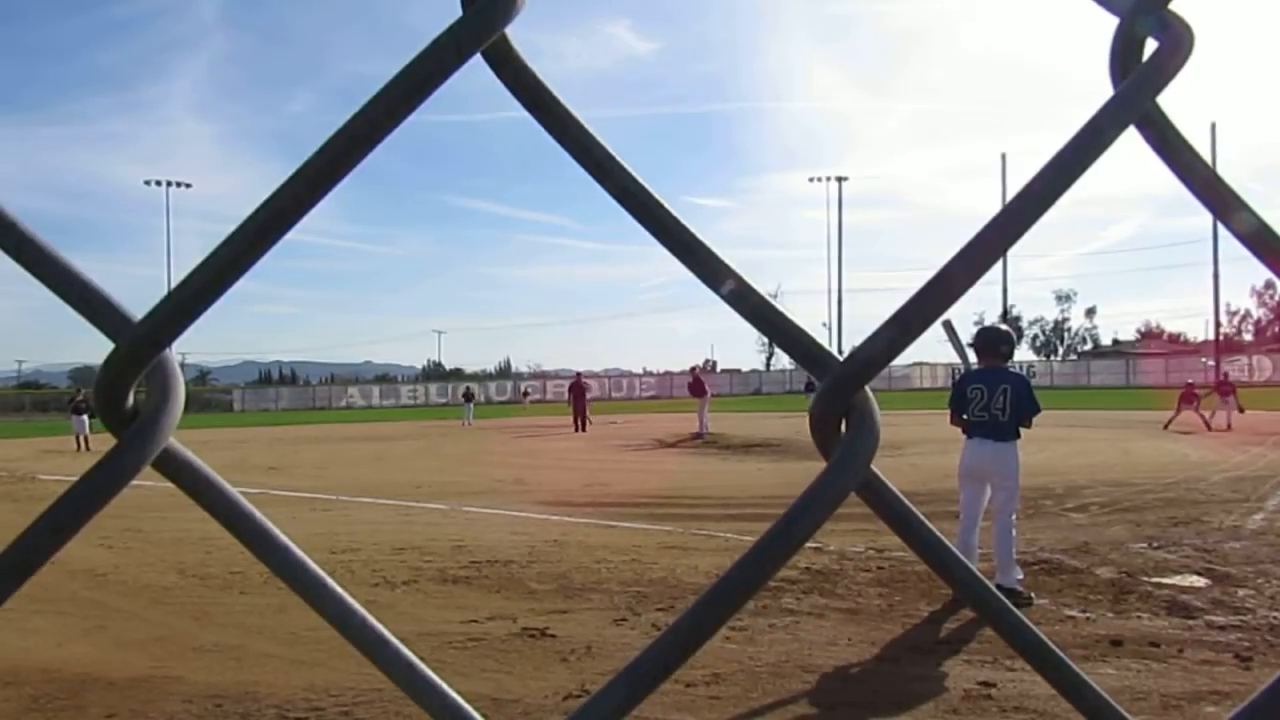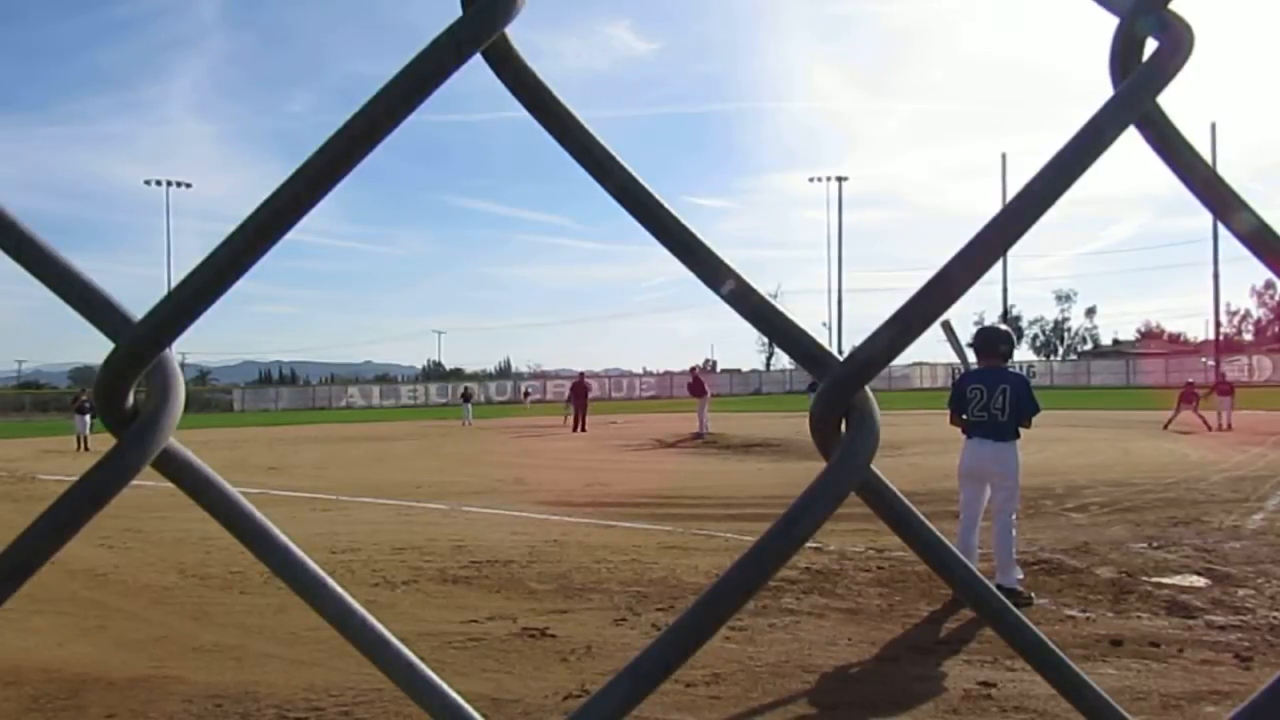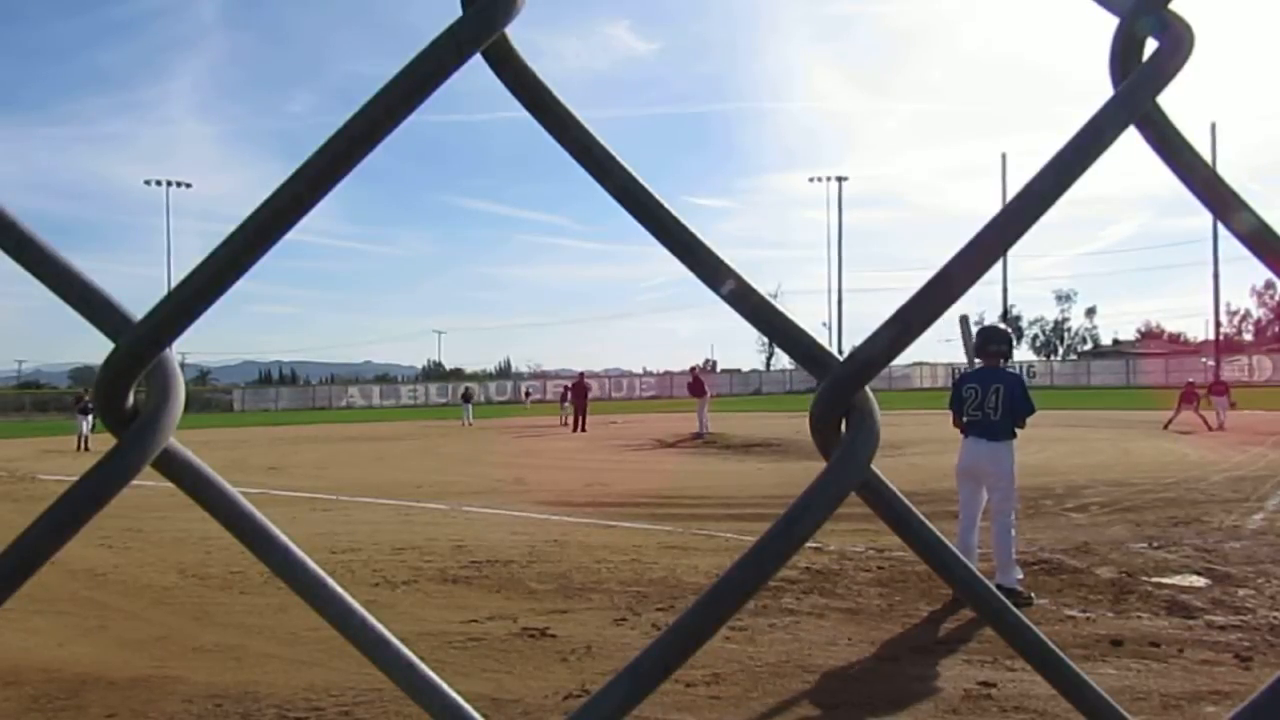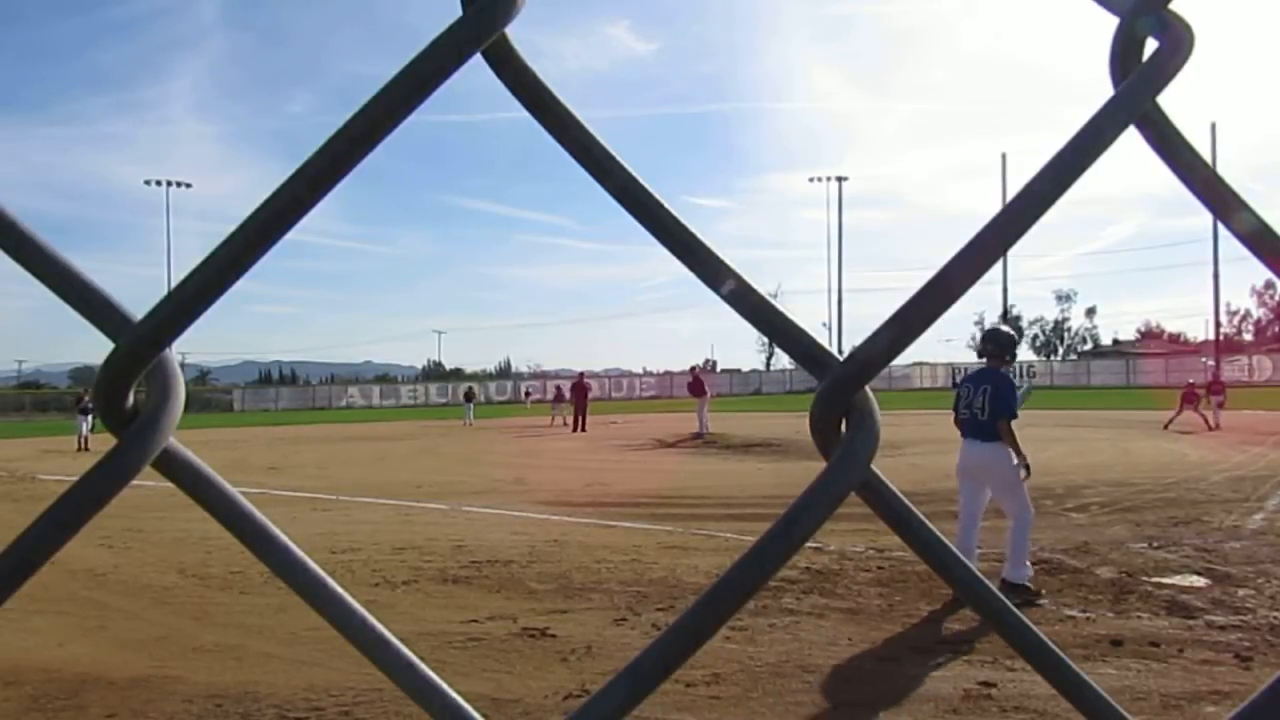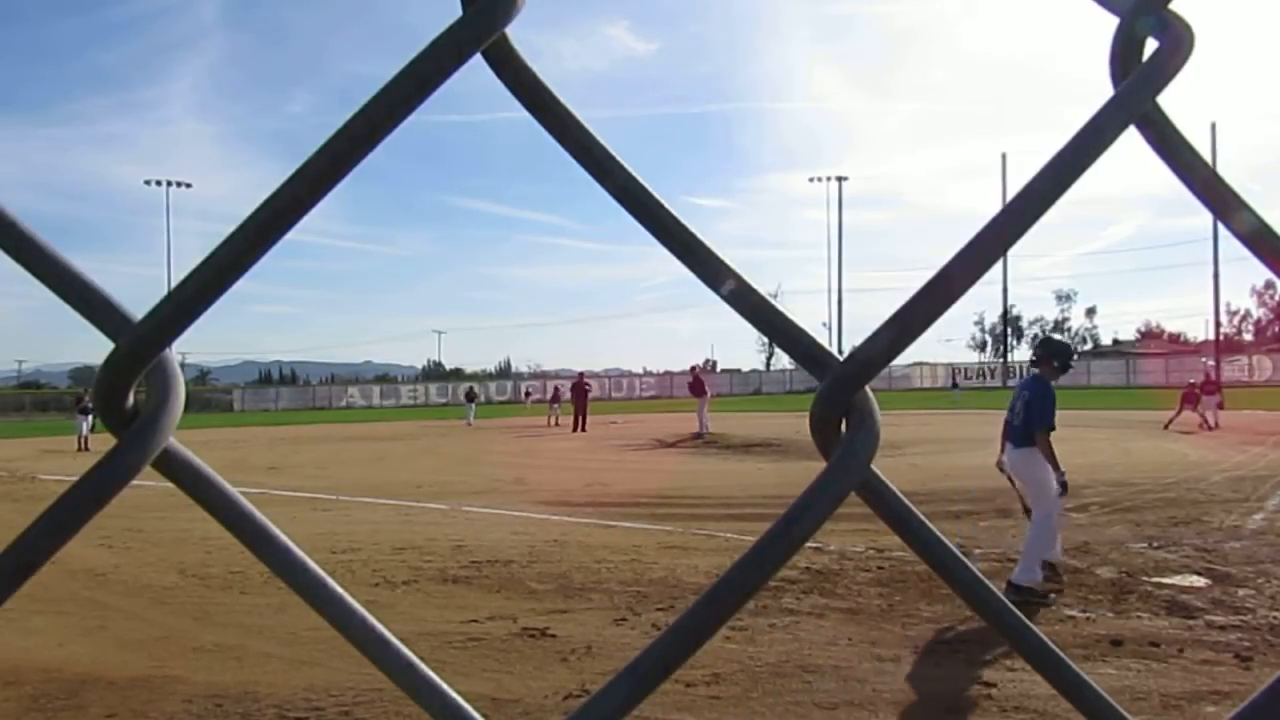
dt=0.5s
person 1, frame 1
left shoulder: (966, 380)
right shoulder: (1017, 381)
left elbow: (955, 420)
right elbow: (1027, 422)
left hip: (973, 451)
right hip: (1004, 452)
left knee: (968, 517)
right knee: (1004, 519)
right ankle: (1006, 583)
person 1, frame 2
left shoulder: (966, 380)
right shoulder: (1017, 381)
left elbow: (955, 419)
right elbow: (1026, 422)
left hip: (972, 451)
right hip: (1003, 452)
left knee: (968, 517)
right knee: (1004, 519)
right ankle: (1006, 583)
person 1, frame 3
left shoulder: (964, 380)
right shoulder: (1012, 381)
left elbow: (957, 422)
right elbow: (1021, 422)
left hip: (969, 450)
right hip: (998, 451)
left knee: (967, 517)
right knee: (1003, 519)
right ankle: (1006, 584)
person 1, frame 4
left shoulder: (967, 381)
right shoulder: (1003, 382)
left elbow: (958, 420)
right elbow: (1003, 426)
right wrist: (1021, 456)
left hip: (968, 452)
right hip: (995, 453)
left knee: (968, 518)
right knee: (1022, 515)
right ankle: (1014, 579)
person 1, frame 5
left shoulder: (1024, 384)
right shoulder: (1044, 391)
left elbow: (1008, 421)
right elbow: (1041, 437)
left wrist: (1003, 454)
right wrist: (1059, 473)
left hip: (1014, 453)
right hip: (1029, 456)
left knee: (1048, 511)
right knee: (1045, 520)
left ankle: (1048, 561)
right ankle: (1022, 583)
